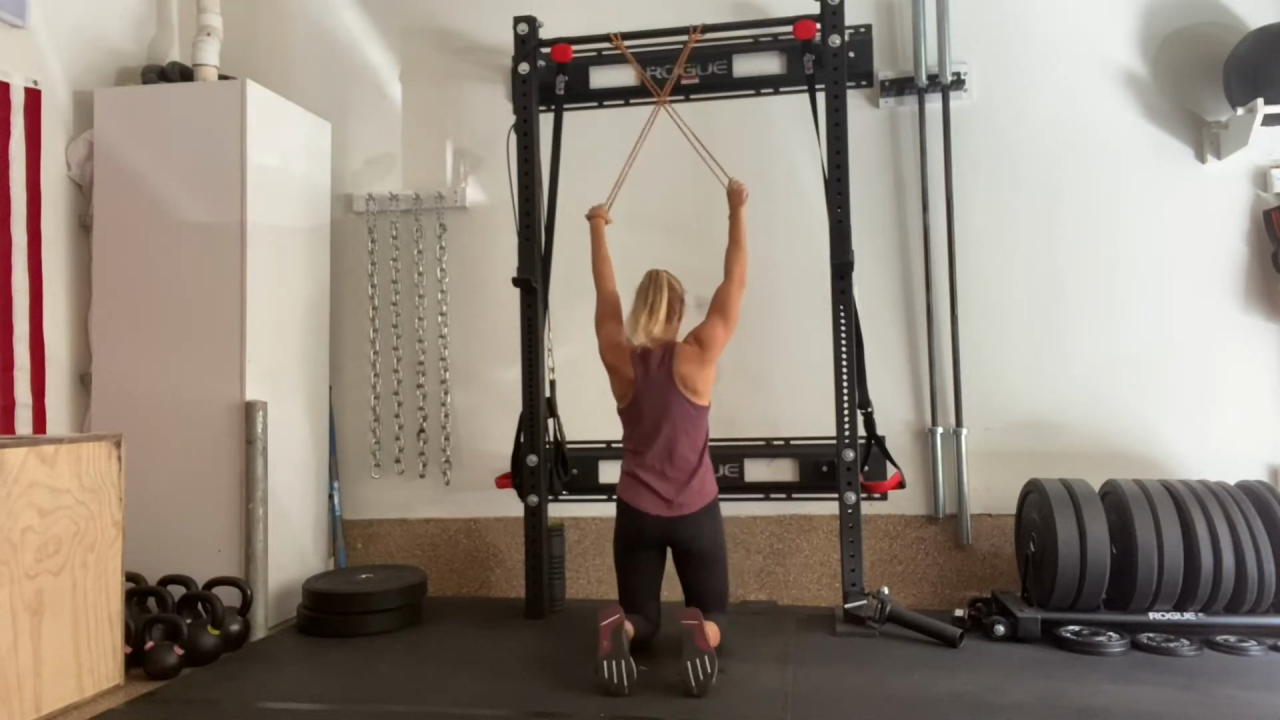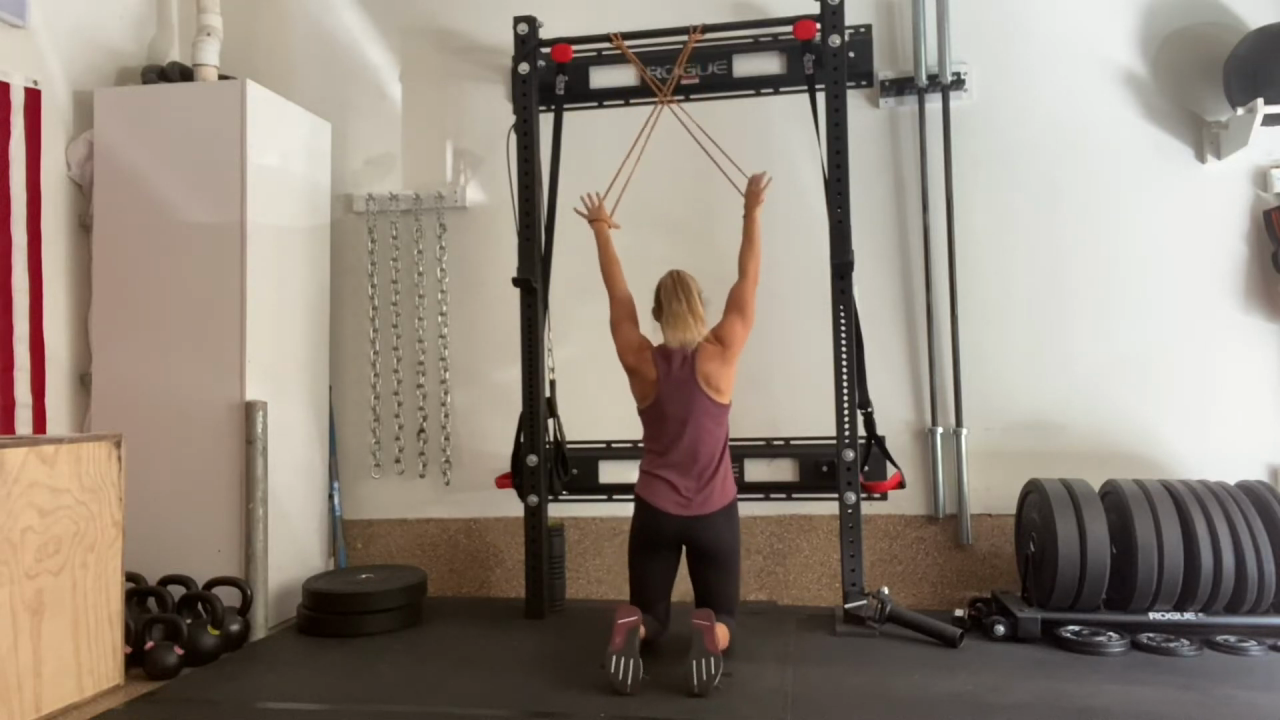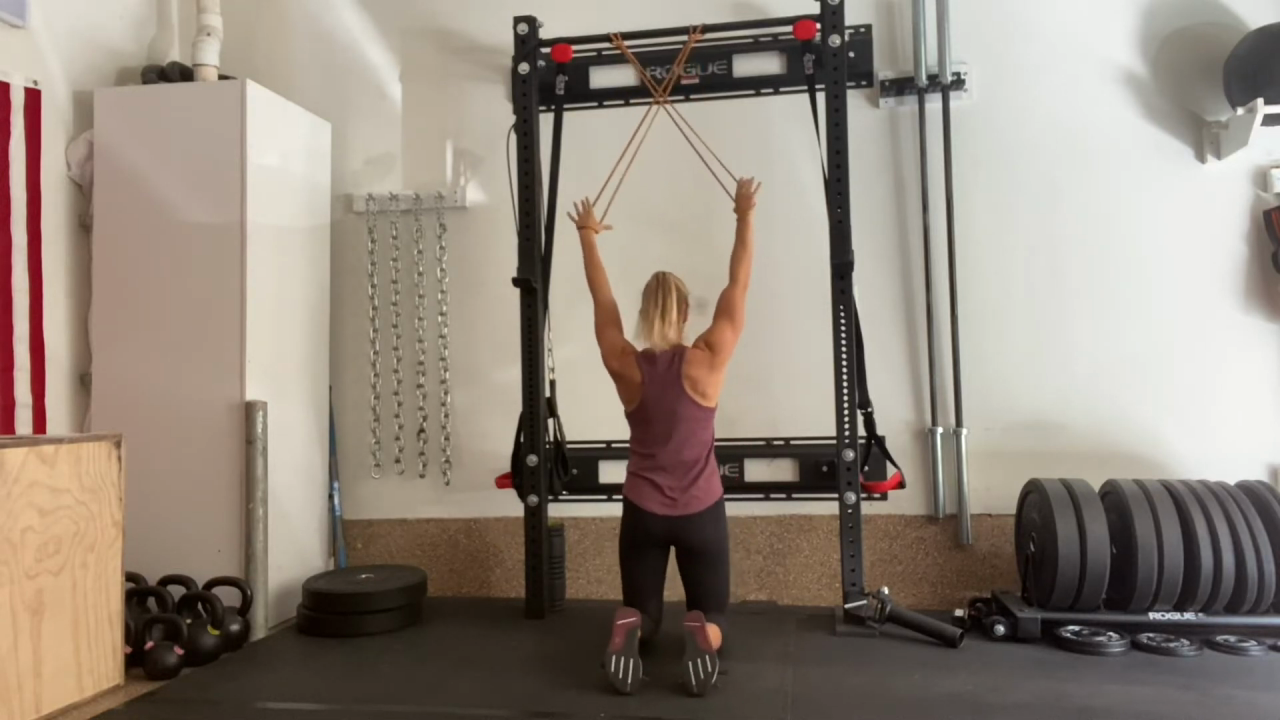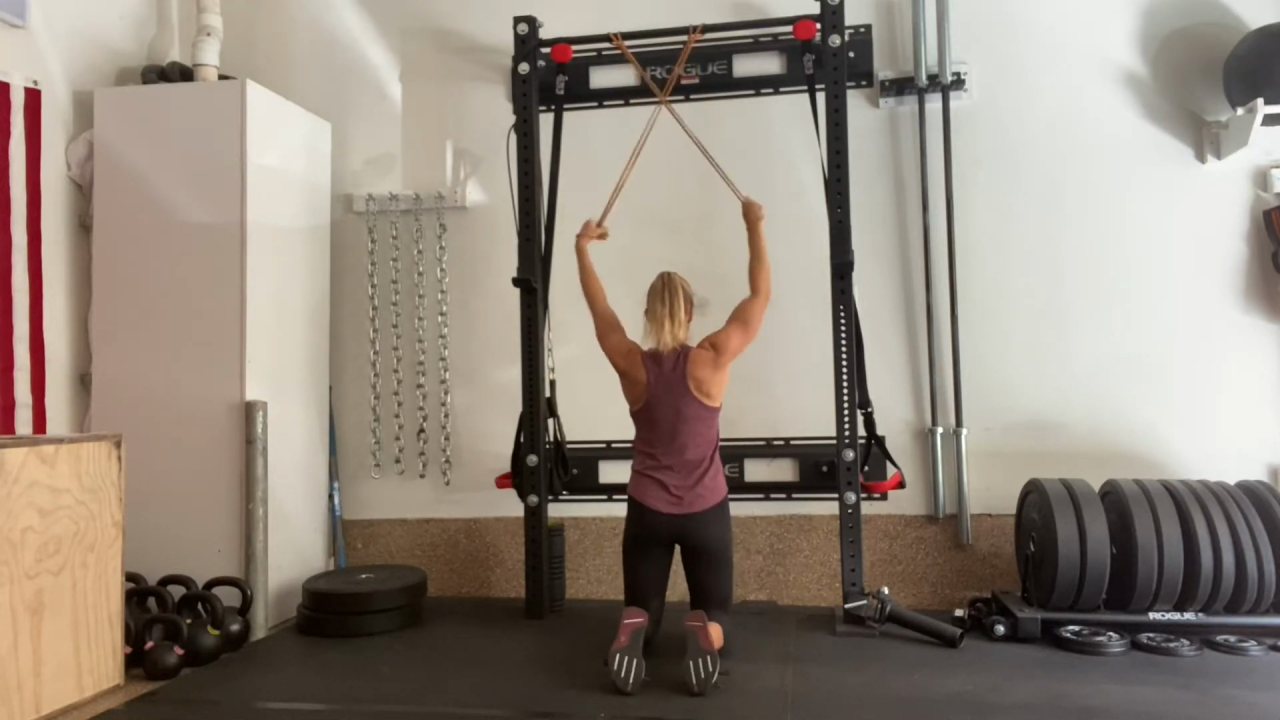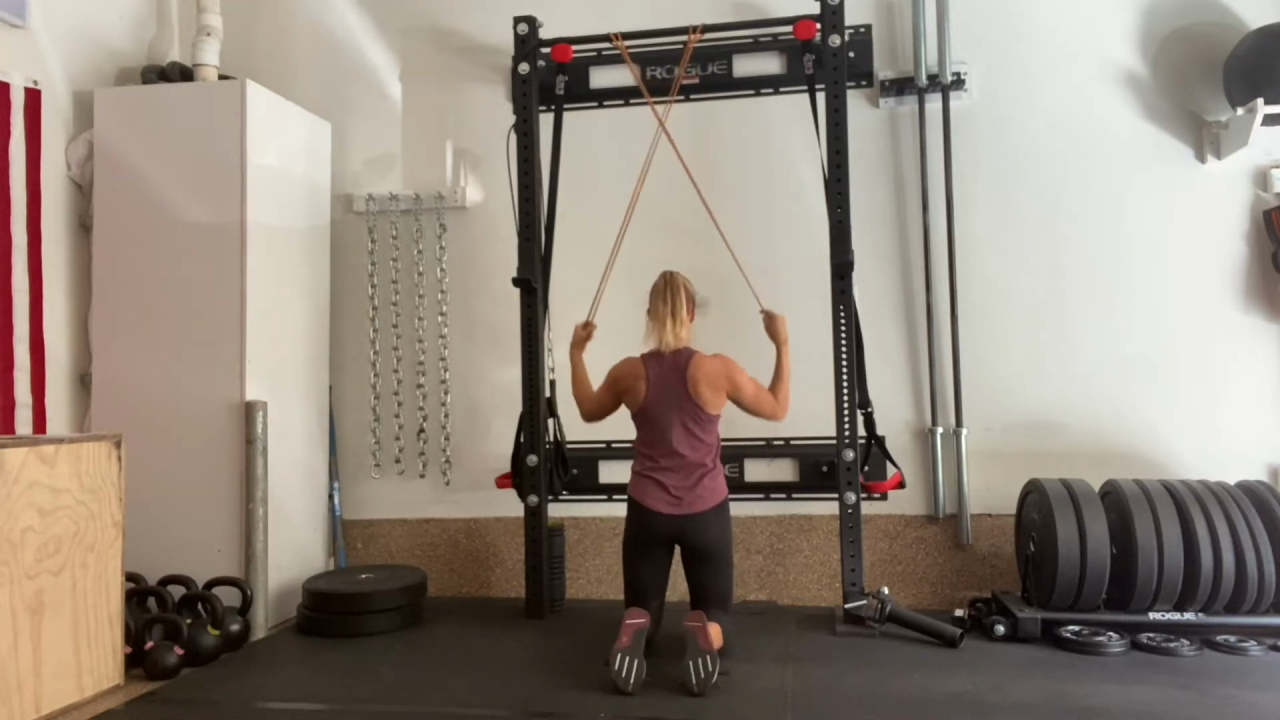
dt=0.4s
person 1, frame 1
left shoulder: (620, 362)
right shoulder: (697, 357)
left elbow: (605, 291)
right elbow: (734, 282)
left wrist: (598, 228)
right wrist: (737, 211)
left hip: (637, 512)
right hip: (695, 512)
left knee: (640, 615)
right knee: (711, 612)
left ankle: (619, 628)
right ankle: (700, 633)
person 1, frame 2
left shoulder: (640, 362)
right shoulder: (719, 358)
left elbow: (617, 292)
right elbow: (748, 281)
left wrist: (601, 229)
right wrist: (752, 211)
left hip: (655, 511)
right hip: (713, 512)
left knee: (648, 613)
right knee: (721, 614)
left ankle: (631, 632)
right ankle: (709, 636)
person 1, frame 3
left shoulder: (625, 367)
right shoulder: (705, 363)
left elbow: (602, 298)
right elbow: (738, 287)
left wrist: (587, 235)
right wrist: (745, 216)
left hip: (643, 512)
right hip: (701, 512)
left knee: (641, 609)
right knee: (710, 612)
left ankle: (628, 631)
right ankle: (701, 636)
person 1, frame 4
left shoulder: (631, 365)
right shoulder: (711, 361)
left elbow: (597, 304)
right elbow: (759, 296)
left wrist: (583, 248)
right wrist: (756, 229)
left hip: (648, 511)
right hip: (706, 511)
left knee: (642, 607)
right knee: (714, 611)
left ankle: (633, 632)
right ankle: (705, 635)
person 1, frame 5
left shoulder: (628, 373)
right shoulder: (717, 369)
left elbow: (588, 410)
right elbow: (777, 408)
left wrist: (577, 356)
right wrist: (781, 344)
left hip: (647, 510)
right hip: (705, 510)
left knee: (642, 605)
right knee: (713, 609)
left ankle: (634, 631)
right ankle: (704, 633)
